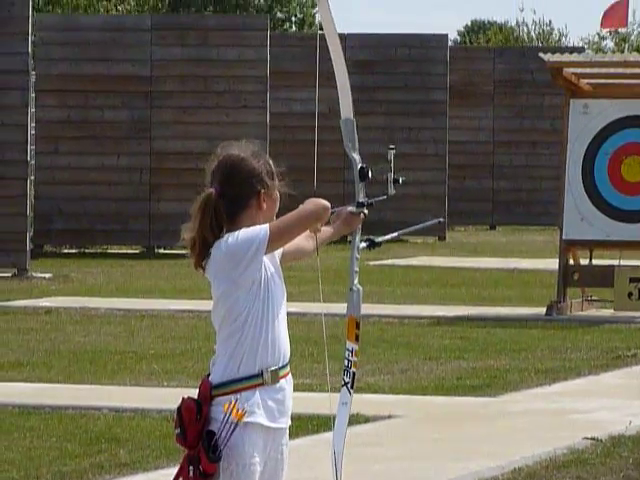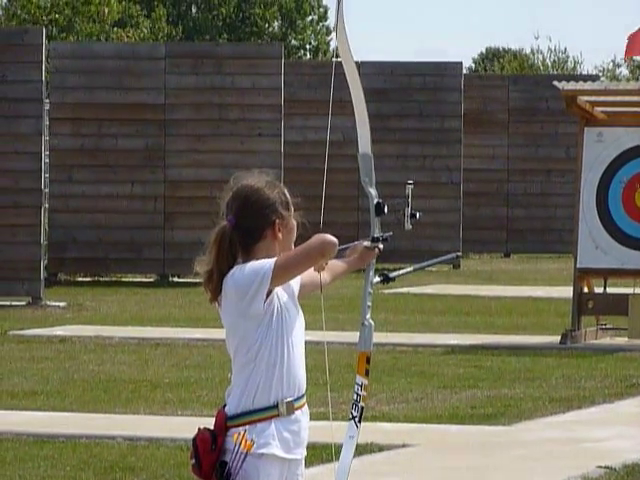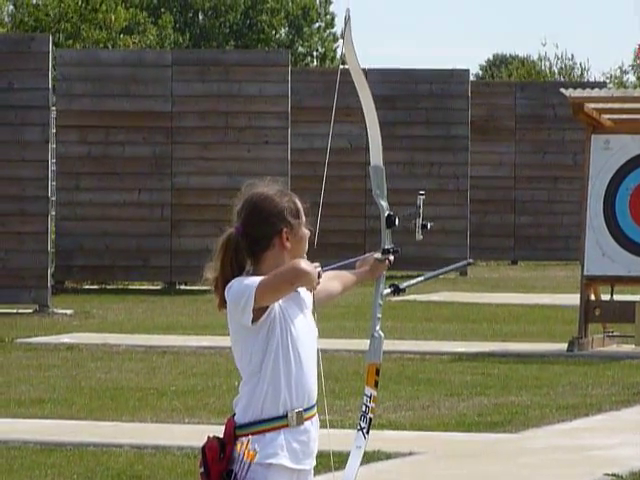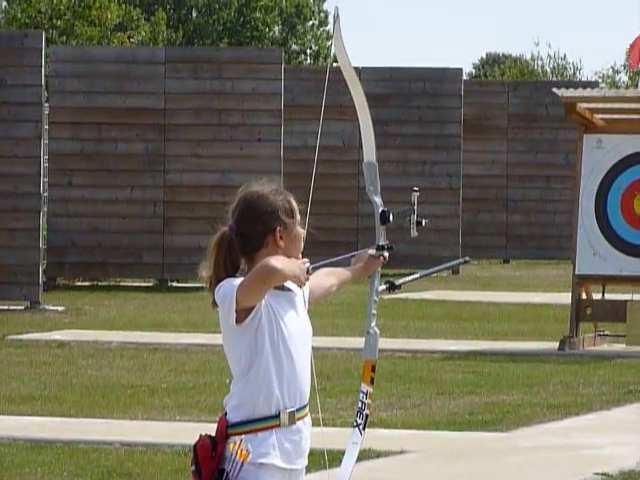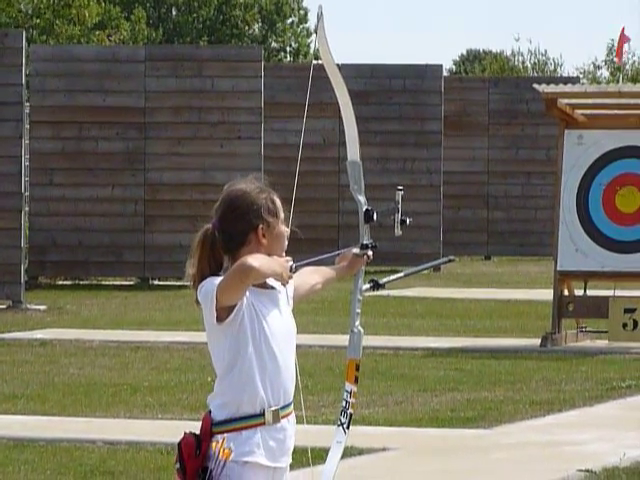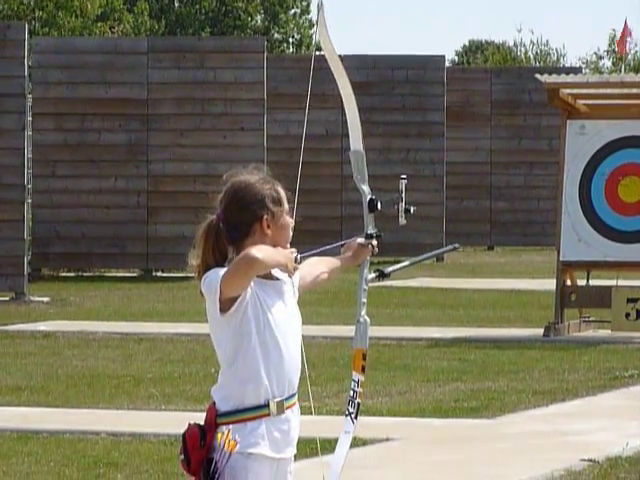
dt=0.7s
person 1, frame 1
left shoulder: (258, 249)
right shoulder: (235, 248)
left elbow: (303, 244)
right elbow: (318, 209)
left wrist: (336, 229)
right wrist: (316, 219)
left hip: (272, 400)
right hip: (242, 407)
person 1, frame 2
left shoulder: (280, 281)
right shoulder: (244, 280)
left elbow: (319, 274)
right elbow: (324, 244)
left wrist: (353, 262)
right wrist: (319, 255)
left hip: (288, 433)
right hip: (257, 440)
person 1, frame 3
left shoulder: (296, 290)
right shoulder: (243, 292)
left elbow: (330, 283)
right elbow: (297, 270)
left wrist: (364, 272)
right wrist: (306, 273)
left hip: (299, 443)
right hip: (265, 450)
person 1, frame 4
left shoulder: (293, 288)
right shoulder: (233, 293)
left elbow: (326, 279)
right elbow: (270, 269)
left wrist: (359, 269)
right wrist: (291, 268)
left hip: (291, 443)
right hip: (257, 452)
person 1, frame 5
left shoulder: (277, 287)
right shoulder: (217, 293)
left elbow: (310, 278)
right elbow: (247, 269)
left wrist: (342, 268)
right wrist: (273, 266)
left hip: (276, 440)
right hip: (241, 448)
person 1, frame 6
left shoulder: (283, 278)
right shoulder: (221, 284)
left elbow: (316, 268)
right elbow: (251, 259)
left wrist: (346, 258)
right wrist: (280, 257)
left hip: (280, 430)
right hip: (244, 439)
